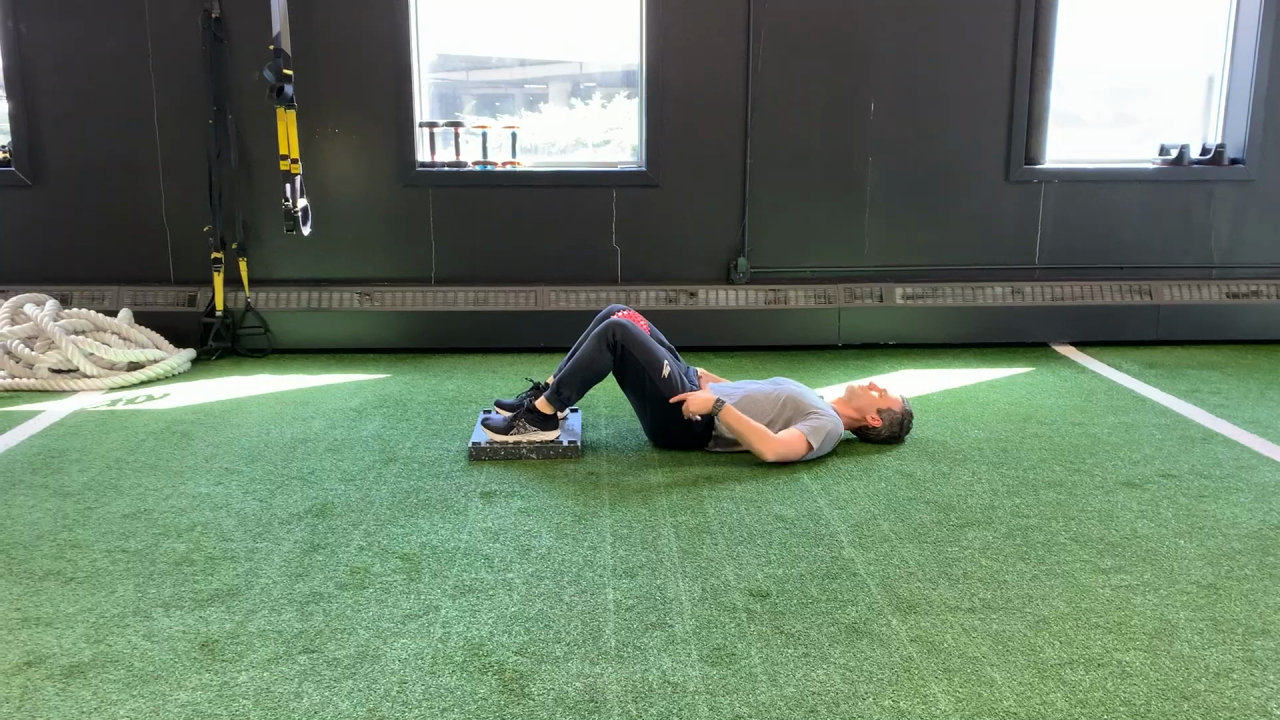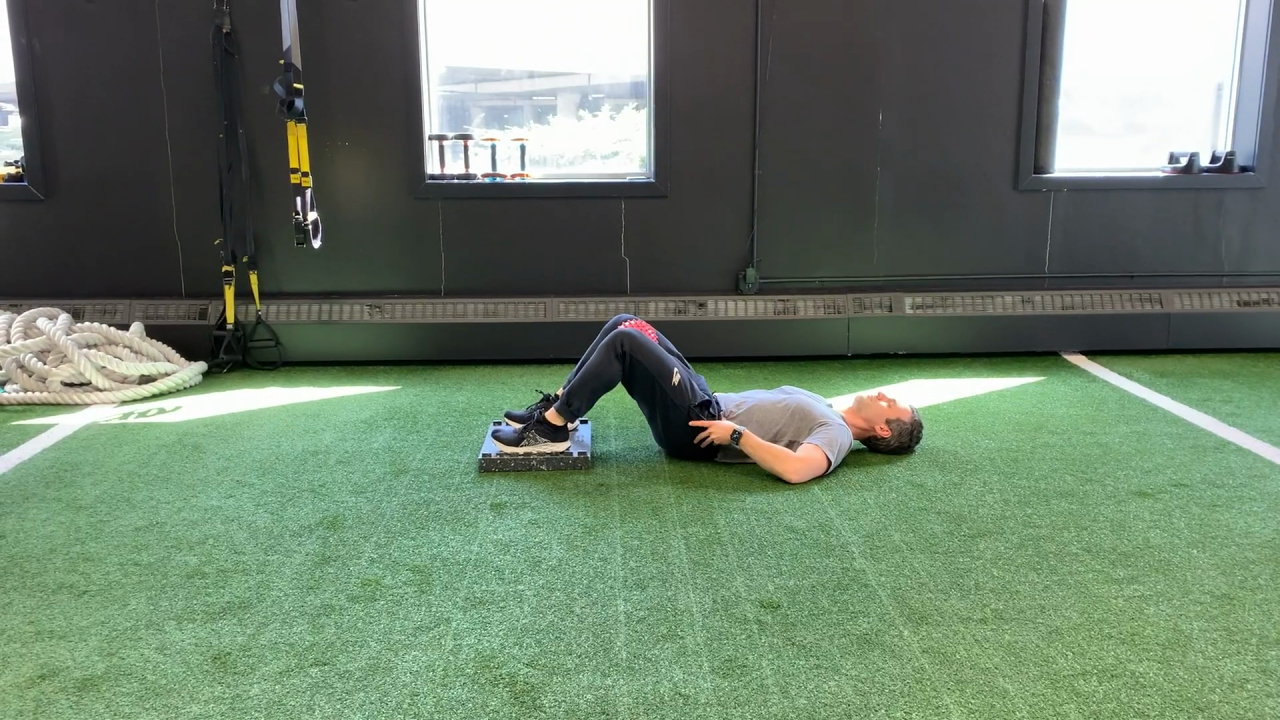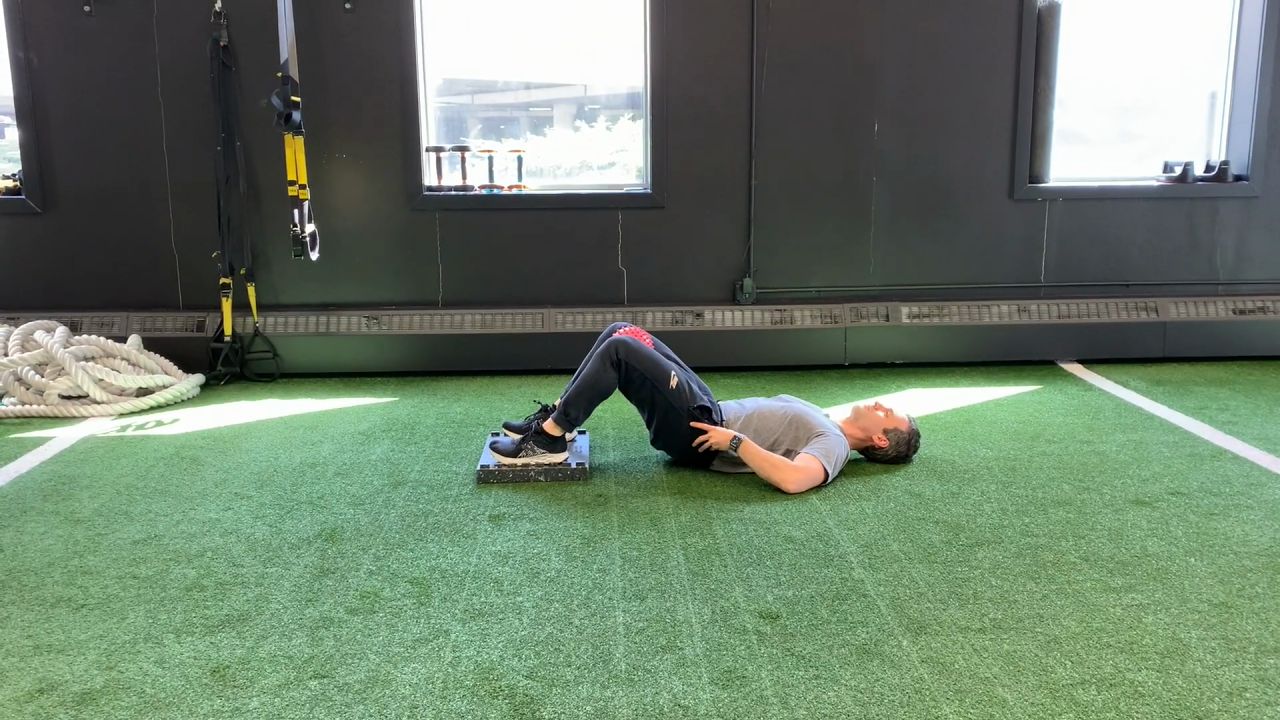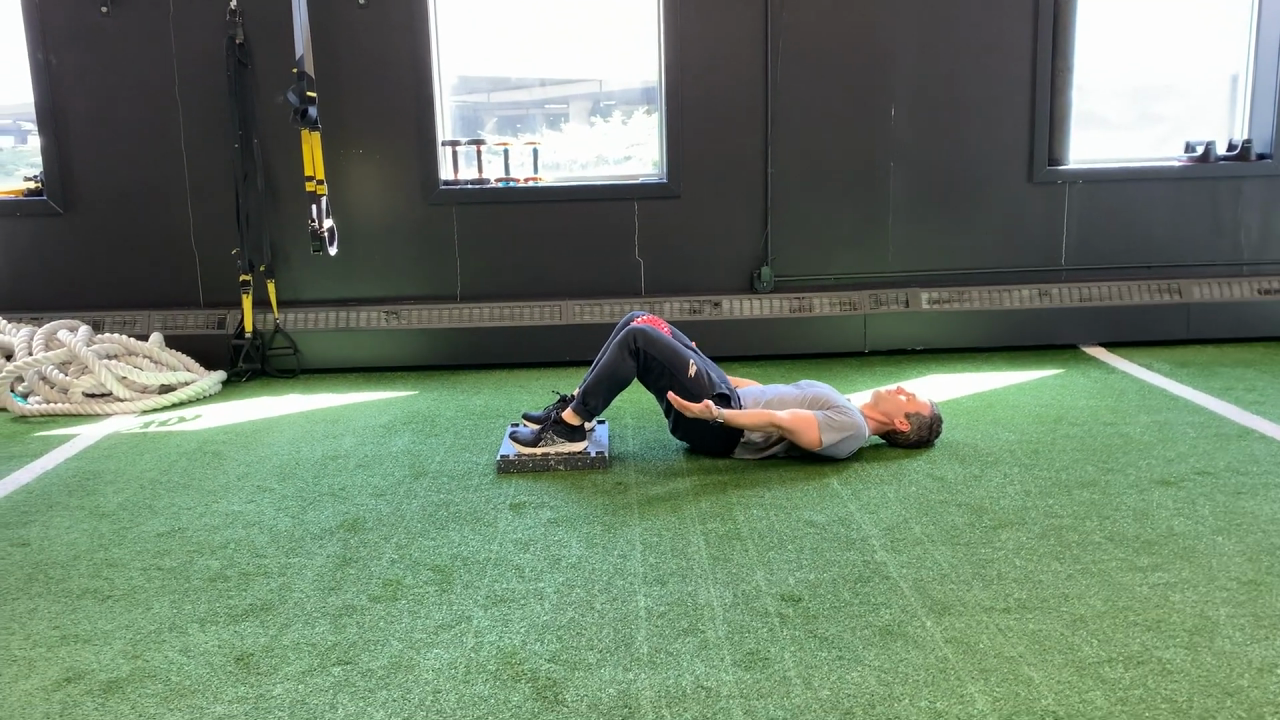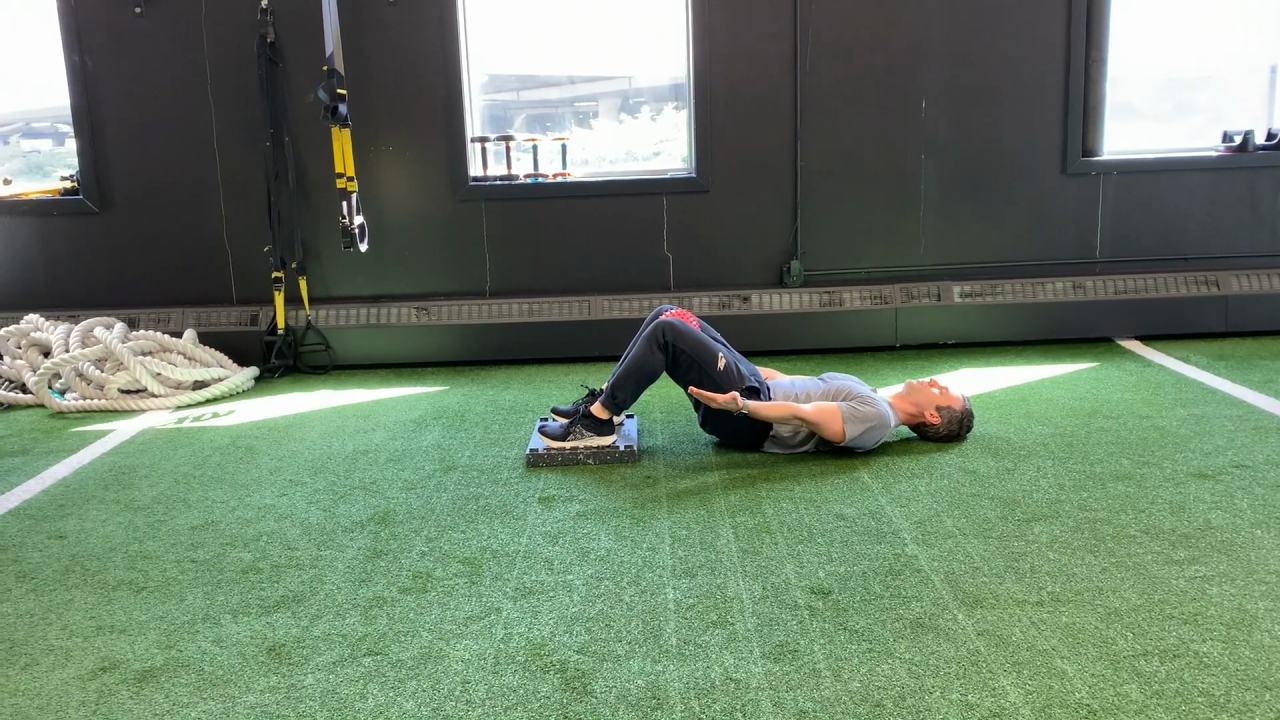
dt=1s
person 1, frame 1
left shoulder: (826, 425)
right shoulder: (815, 404)
left elbow: (770, 449)
left wrist: (715, 405)
right wrist: (700, 375)
left hip: (689, 423)
right hip: (696, 396)
left knee: (616, 332)
right knee: (618, 315)
left ankle: (541, 417)
right ankle: (545, 394)
person 1, frame 2
left shoulder: (836, 435)
right shoulder: (824, 412)
left elbow: (794, 469)
left wrist: (736, 434)
left hip: (696, 426)
right hip: (708, 405)
left knee: (624, 341)
right knee: (626, 325)
left ankle: (551, 428)
right ankle: (556, 406)
person 1, frame 3
left shoulder: (833, 445)
right shoulder: (823, 423)
left elbow: (791, 479)
left wrist: (734, 440)
left hip: (697, 432)
right hip: (709, 412)
left knee: (619, 349)
right knee: (622, 333)
left ankle: (549, 438)
right ankle: (555, 415)
person 1, frame 4
left shoulder: (850, 429)
right shoulder: (843, 410)
left elbow: (777, 422)
left wrist: (714, 414)
right wrist: (709, 370)
left hip: (722, 430)
right hip: (728, 399)
left knee: (638, 338)
right knee: (641, 322)
left ankle: (569, 427)
right ankle: (574, 405)
person 1, frame 5
left shoulder: (876, 419)
right shoulder: (870, 398)
left elbow: (803, 414)
left wrist: (739, 405)
right wrist: (755, 373)
left hip: (749, 420)
right hip: (756, 388)
left knee: (666, 332)
right knee: (669, 316)
left ankle: (597, 420)
right ankle: (604, 400)
